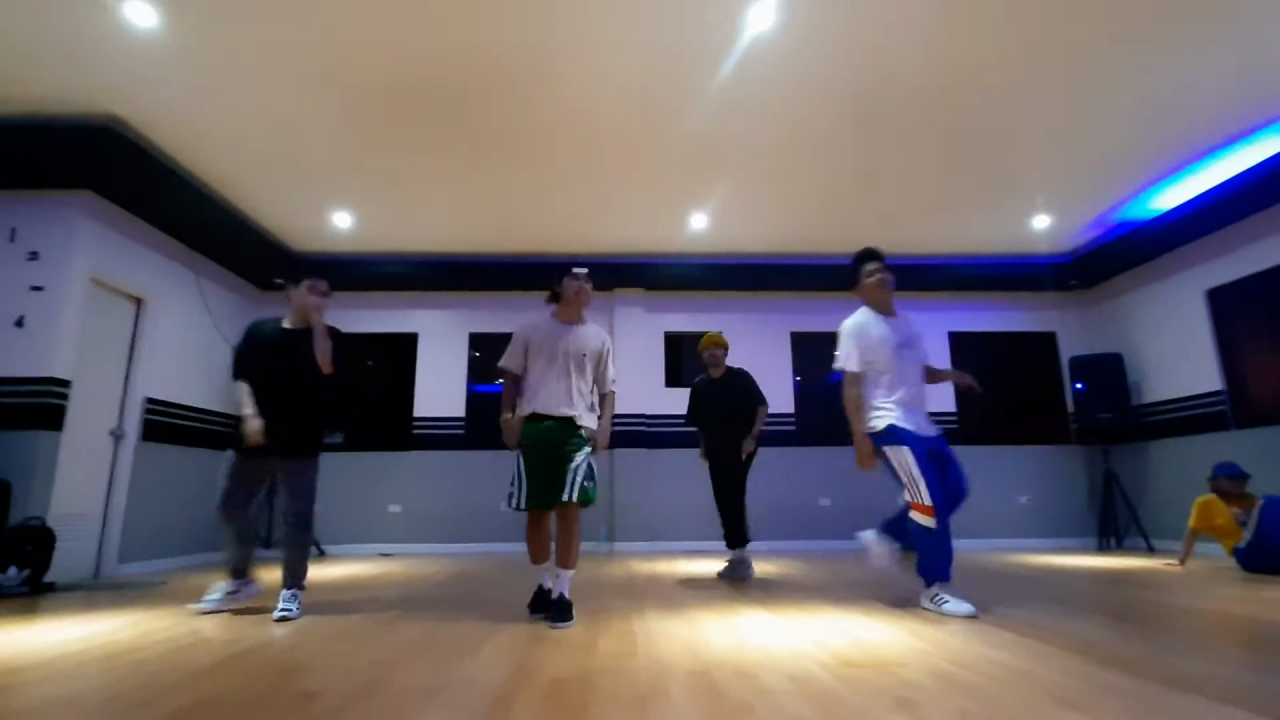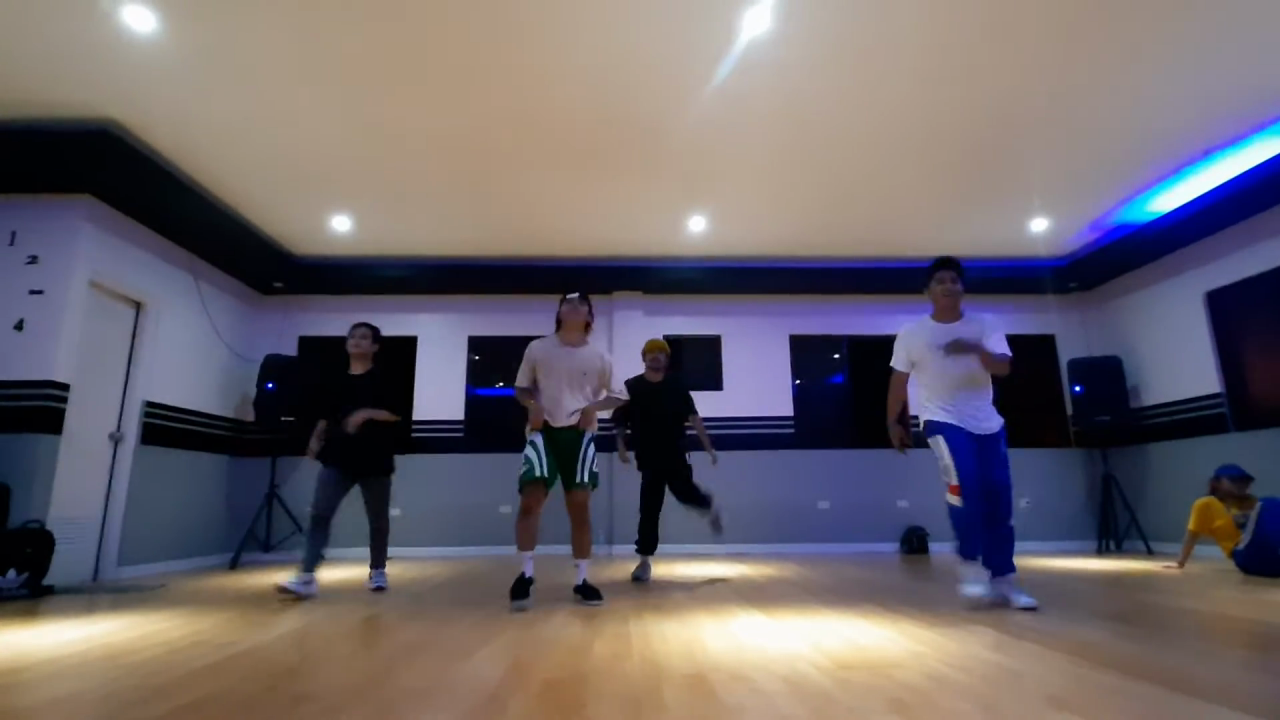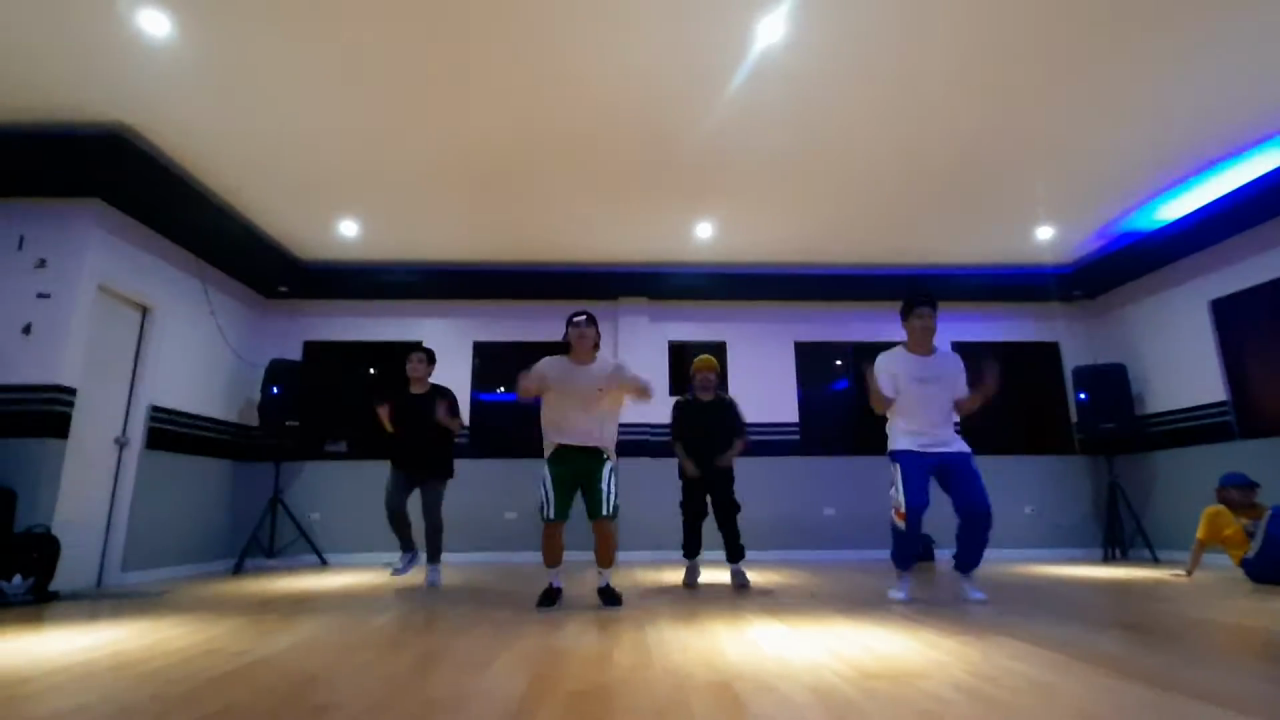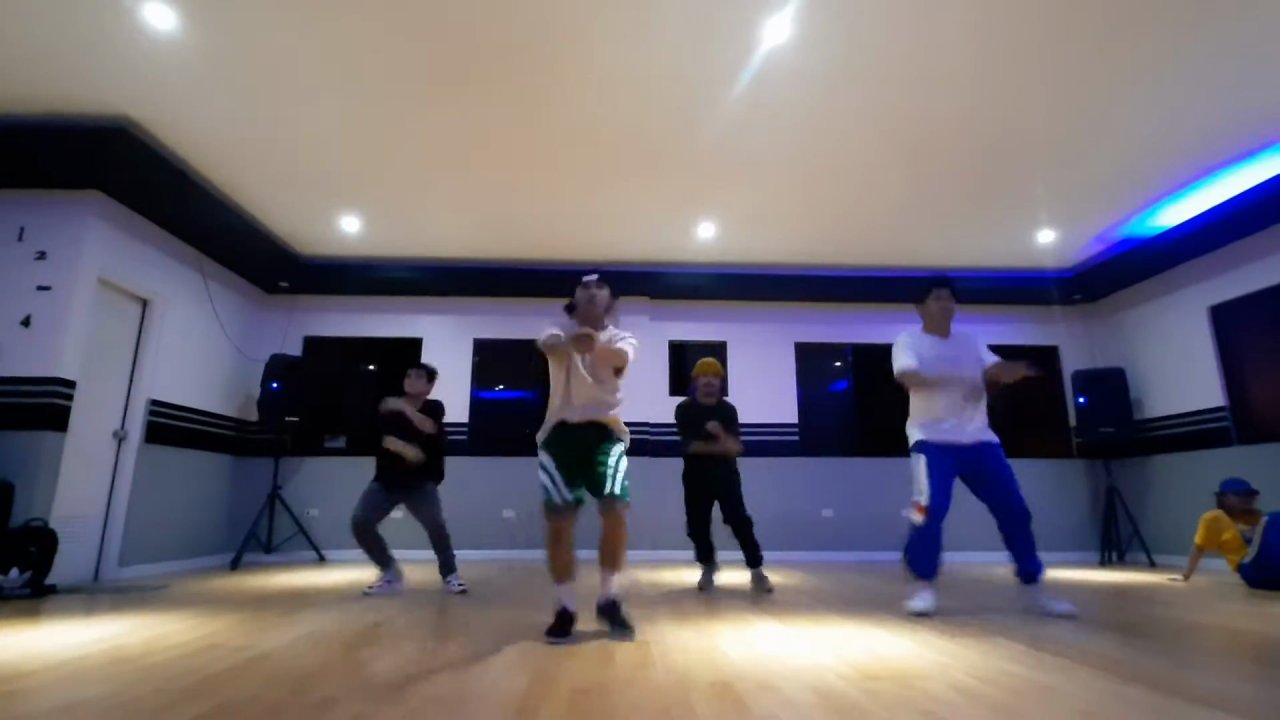
dt=1s
person 1, frame 1
left shoulder: (905, 323)
right shoulder: (855, 327)
right elbow: (852, 386)
left wrist: (950, 375)
right wrist: (861, 439)
left hip: (922, 424)
right hip: (893, 427)
left knee: (952, 489)
right knee: (926, 501)
left ankle: (884, 538)
right ankle: (935, 587)
person 1, frame 2
left shoulder: (984, 326)
right shoulder: (912, 333)
left elbow: (1002, 367)
right elbow: (899, 379)
left wrist: (975, 350)
right wrist: (893, 421)
left hip: (986, 425)
right hip: (942, 422)
left knee: (998, 499)
right knee: (964, 483)
left ankle: (1002, 577)
right ankle: (970, 566)
person 1, frame 3
left shoulder: (951, 361)
right shoulder: (889, 360)
left elbow: (964, 406)
right elbow: (881, 407)
left wrist: (986, 389)
right wrist: (873, 386)
left hip: (950, 448)
right hip: (910, 448)
left knee: (979, 512)
right knee: (909, 509)
left ankle: (965, 574)
right ankle: (902, 575)
person 1, frame 4
left shoulder: (968, 343)
right shoulder: (908, 342)
left elbow: (998, 373)
right elbow: (909, 380)
left wrist: (1017, 370)
right wrist: (952, 383)
left hip: (978, 439)
right hip: (932, 439)
left knee: (1014, 509)
right knee: (929, 508)
left ankle: (1033, 587)
right ankle: (923, 586)
person 2, frame 1
left shoulder: (598, 338)
right shoulder: (529, 331)
left elbow: (606, 388)
right elbow: (512, 375)
left wrist: (605, 424)
right wrist: (509, 415)
left hip: (577, 429)
right hip: (534, 427)
left knee: (568, 511)
right knee: (535, 512)
left ankle: (562, 595)
right ankle: (545, 586)
person 2, frame 2
left shoulder: (598, 357)
right shoulder: (537, 349)
left elbow: (618, 396)
right elbow: (522, 387)
left wrist: (595, 406)
right wrist: (532, 405)
left hip: (579, 435)
right hip: (543, 431)
left knee: (578, 504)
right knee: (531, 498)
left ankle: (581, 580)
right ankle: (526, 573)
person 2, frame 3
left shoulder: (611, 369)
right shoulder: (550, 367)
left elbow: (645, 393)
right elbow: (525, 391)
left wrist: (629, 381)
right wrist: (528, 383)
left hip: (598, 454)
right hip: (560, 452)
left knee: (604, 522)
right knee: (552, 524)
left ankle: (605, 585)
right ankle: (555, 585)
person 2, frame 4
left shoulder: (620, 337)
right shoulder: (559, 330)
left elbow: (617, 362)
right elbow: (551, 348)
left wrist: (602, 348)
right wrist: (574, 341)
left hip: (604, 432)
right hip: (561, 432)
left knee: (613, 512)
right knee: (560, 521)
left ankle: (609, 600)
right ankle: (565, 608)
person 3, frame 1
left shoulder: (327, 335)
right shoulder: (258, 331)
left elbow: (325, 368)
right elbow: (243, 378)
left wrist: (317, 318)
right wrist: (250, 415)
left hip: (300, 442)
right hip: (256, 437)
left knee: (297, 515)
right knee: (232, 505)
left ankle: (292, 590)
right ankle: (239, 580)
person 3, frame 2
left shoulder: (383, 380)
right shoulder: (337, 382)
left elbow: (395, 415)
right elbow: (326, 415)
left wrist: (365, 414)
right wrist: (316, 437)
left hip: (373, 460)
right hip: (336, 459)
left knee: (378, 518)
right knee: (320, 511)
left ankle: (378, 570)
right ankle: (306, 576)
person 3, frame 3
left shoulder: (443, 395)
right shoulder: (398, 398)
left elbow: (457, 428)
right elbow: (391, 428)
left wrist: (444, 417)
right wrist: (384, 417)
left hip: (434, 467)
right hip: (403, 464)
left knee: (432, 517)
right knee: (392, 505)
left ankle: (433, 566)
right ankle: (408, 552)
person 3, frame 4
left shoulder: (433, 408)
right shoulder: (390, 408)
left elbow: (429, 428)
right elbow: (386, 439)
left wrist: (405, 408)
right wrist: (405, 448)
left hip: (420, 483)
right hip: (386, 481)
left knee: (435, 525)
right knee: (360, 523)
left ankle: (449, 574)
right ankle: (390, 574)
person 4, frame 1
left shoulder: (740, 377)
right shoulder: (699, 386)
left elbow: (762, 407)
right elbow: (698, 421)
left wrist: (752, 436)
right wrist: (703, 446)
left hip: (738, 449)
right hip: (716, 452)
left knee: (732, 499)
right knee: (727, 502)
left ankle: (739, 555)
right ankle: (741, 559)
person 4, frame 2
left shoulder: (676, 387)
right shoulder: (631, 387)
left elbow: (692, 417)
right elbow: (619, 421)
left wrist: (708, 445)
right wrist: (621, 445)
left hip: (674, 451)
right hip: (649, 455)
left knee: (685, 492)
right knee: (649, 508)
left ankle: (710, 509)
right ankle: (644, 560)
person 4, frame 3
left shoulder: (726, 405)
right shoulder: (682, 405)
left elbow: (741, 435)
right elbow: (677, 439)
left wrist: (731, 453)
right wrist: (685, 462)
left hip: (720, 472)
right hip: (692, 473)
left knee: (727, 520)
right knee: (692, 519)
left ankle: (736, 569)
right ankle: (692, 565)
person 4, frame 4
left shoulder: (727, 410)
right shoulder: (685, 409)
left elbow: (735, 447)
right elbow: (690, 445)
left wrist: (720, 433)
right wrist: (721, 447)
left hip: (725, 476)
right hip: (697, 477)
left knee: (740, 523)
right knee: (698, 526)
left ankle: (757, 571)
right ankle: (708, 569)
